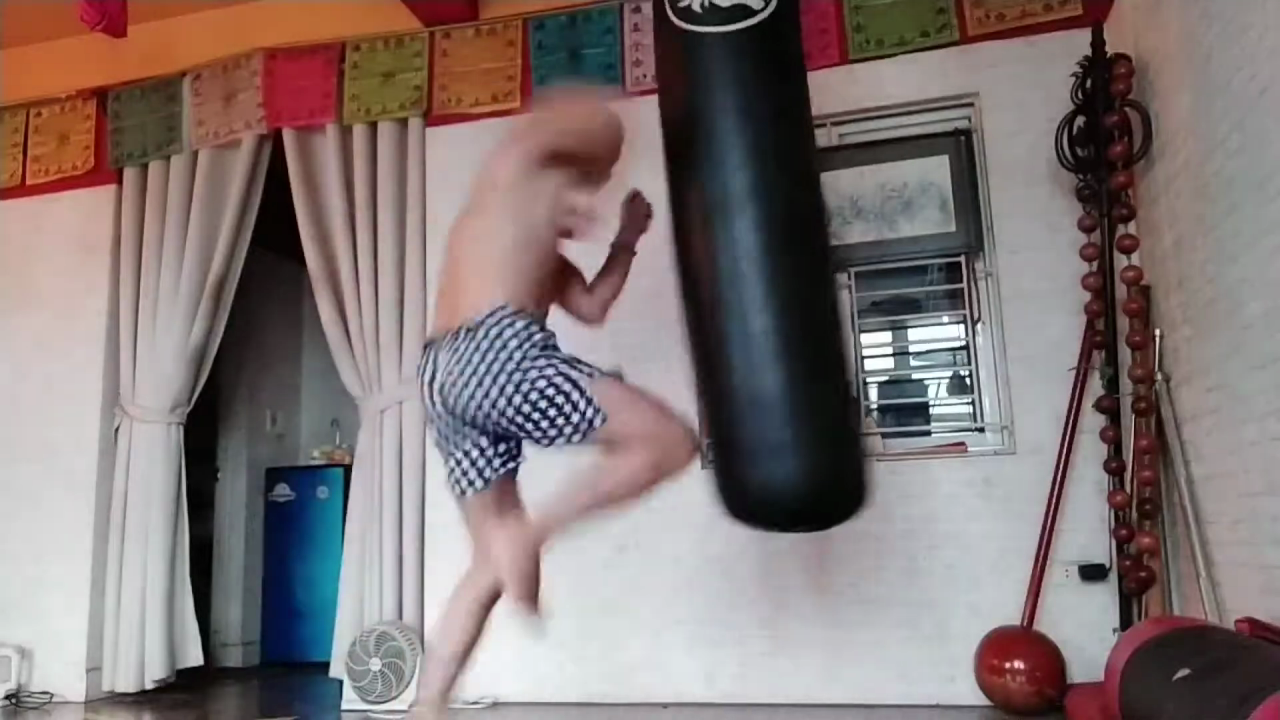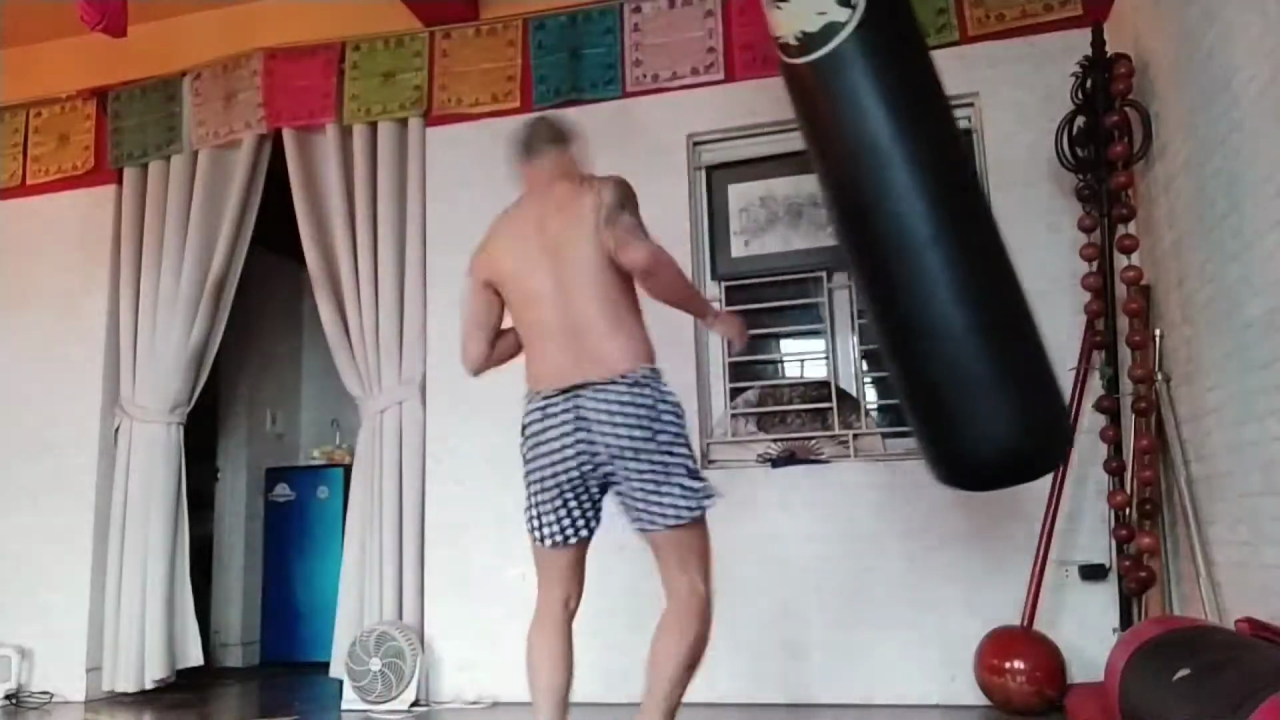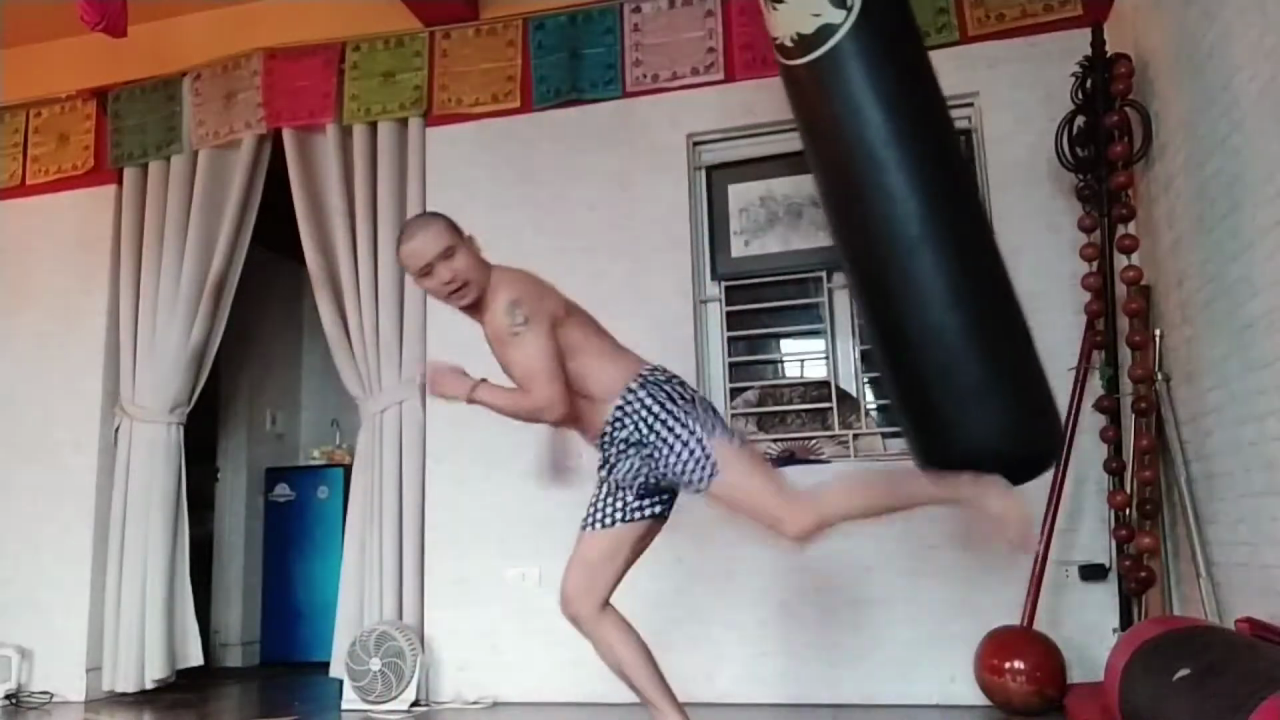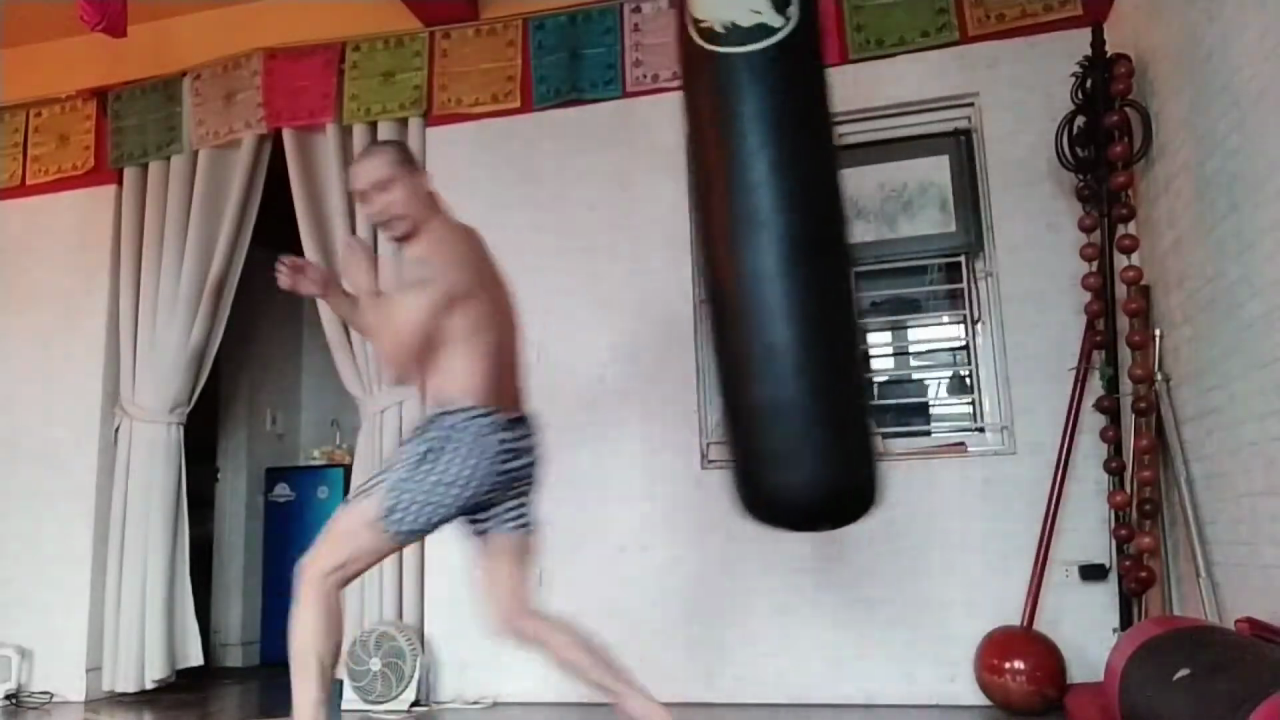
dt=0.4s
person 1, frame 1
right shoulder: (528, 158)
left elbow: (591, 309)
right elbow: (597, 119)
left wrist: (628, 238)
right wrist: (583, 182)
left hip: (449, 373)
right hip: (500, 354)
left knee: (499, 562)
right knee: (671, 444)
right ankle: (521, 540)
person 1, frame 2
left shoulder: (491, 245)
right shoulder: (603, 194)
left elbow: (475, 358)
right elbow: (640, 256)
right wrist: (711, 314)
left hip: (550, 424)
right hip: (635, 409)
left knee: (557, 604)
right knee: (690, 594)
person 1, frame 3
left shoulder: (513, 298)
right shoulder: (493, 311)
left elbow: (552, 404)
left wrist: (469, 390)
left hip: (653, 415)
right hip: (625, 449)
left knee: (796, 519)
right knee: (580, 601)
left ankle: (970, 489)
person 1, frame 4
left shoulder: (434, 253)
right shoulder: (440, 251)
left elbow: (398, 363)
right elbow: (387, 335)
left wrist: (366, 288)
right wrist: (328, 289)
left hip: (459, 442)
right hip: (500, 445)
left knee: (317, 573)
right knee: (518, 615)
